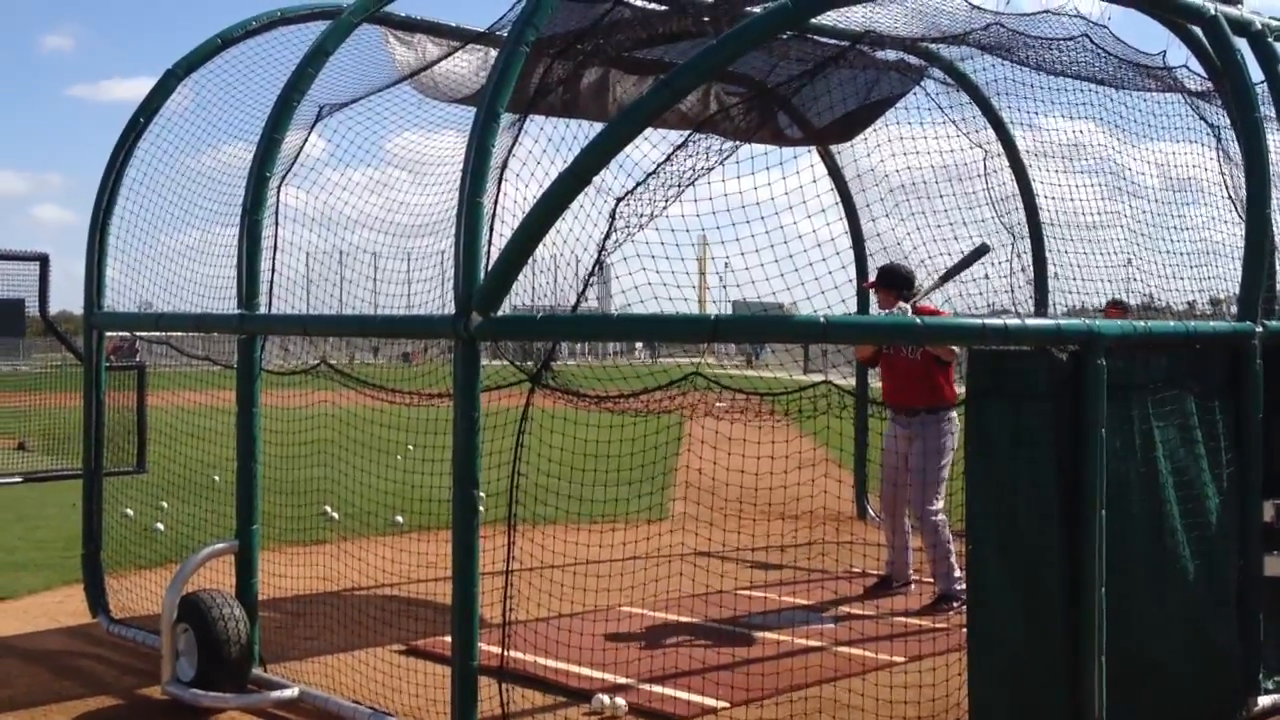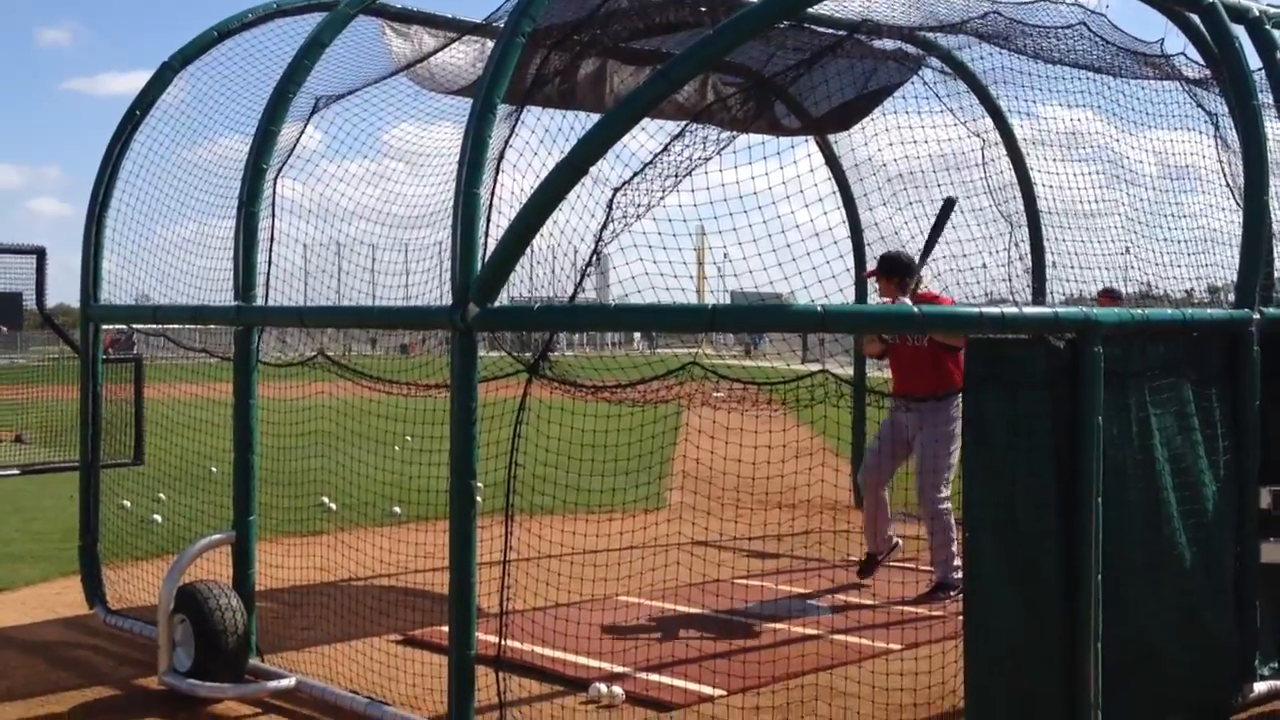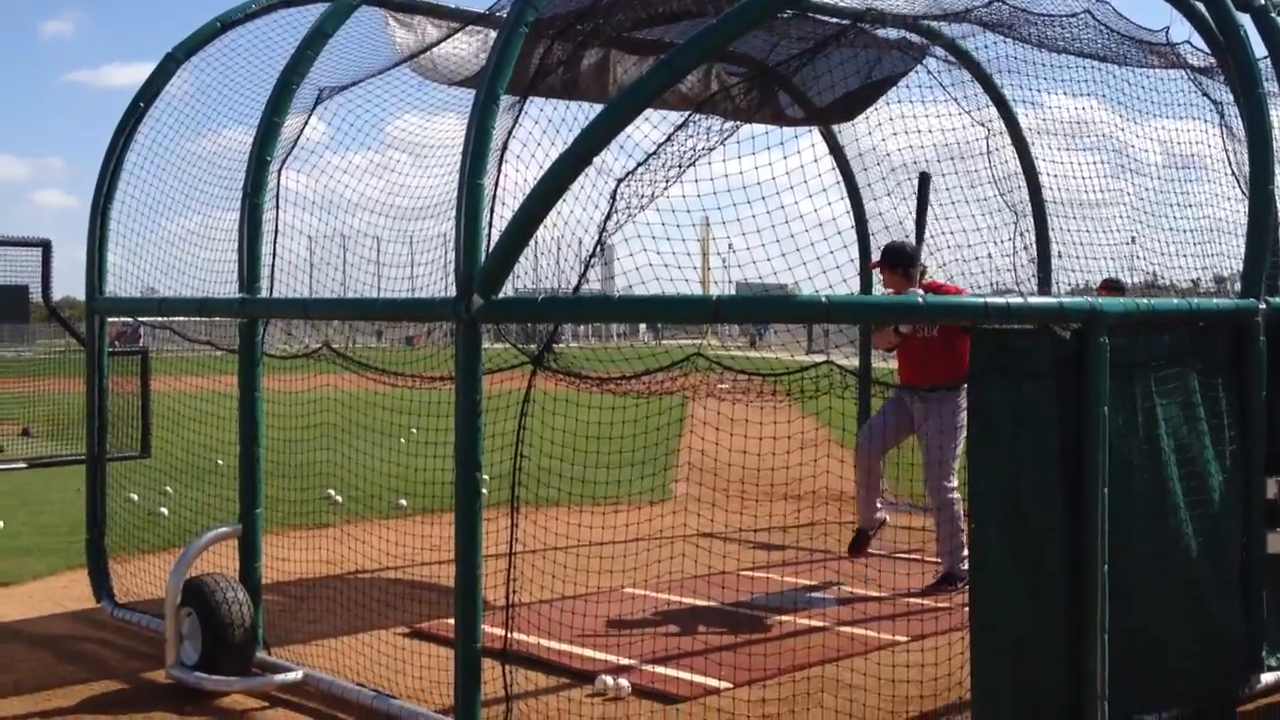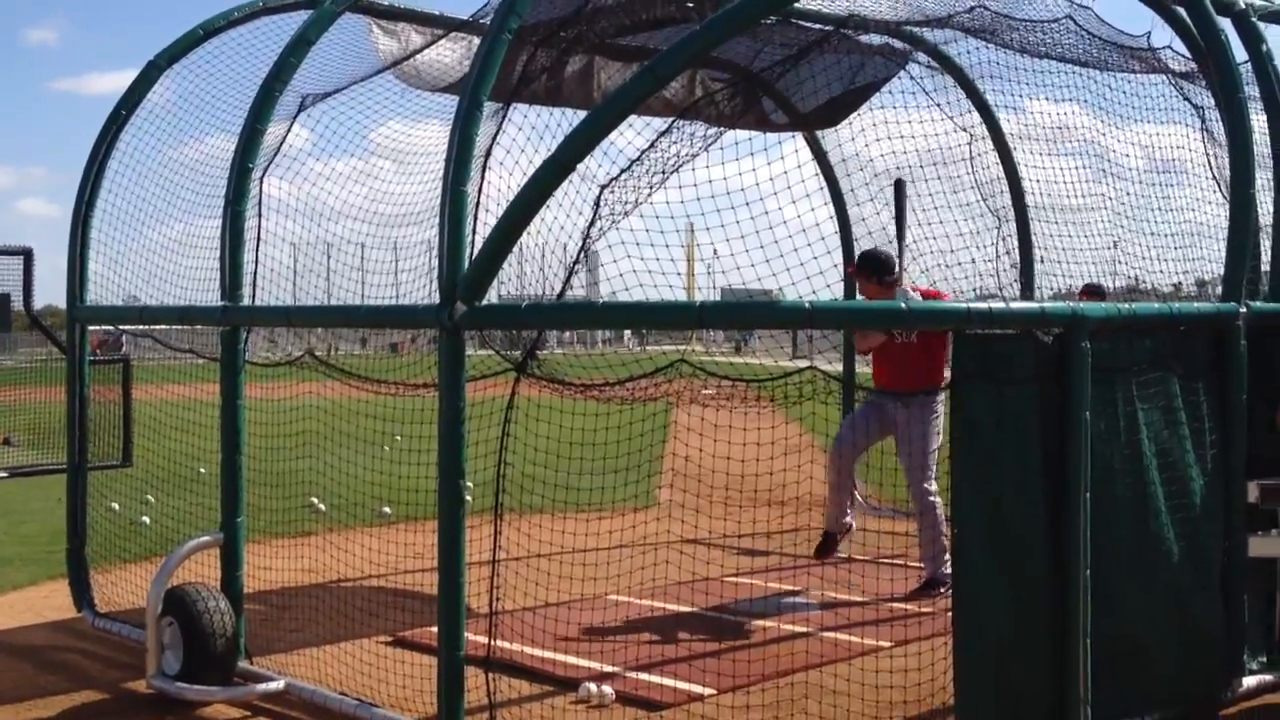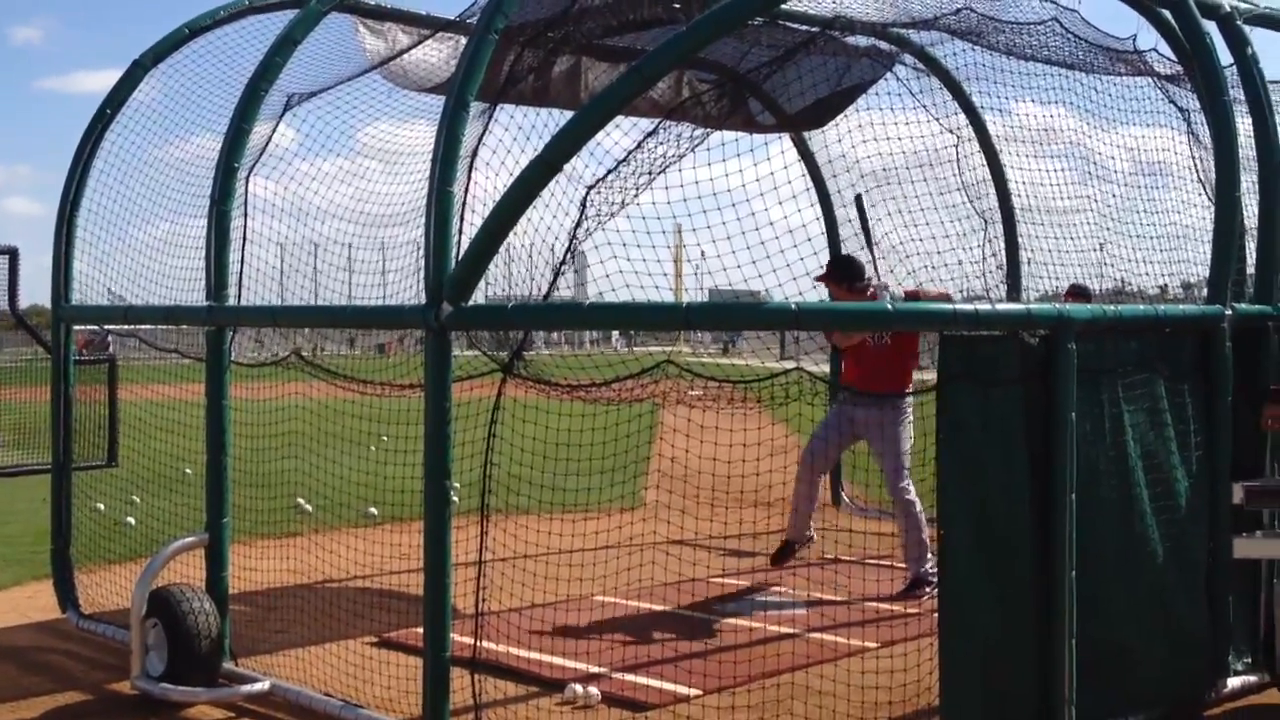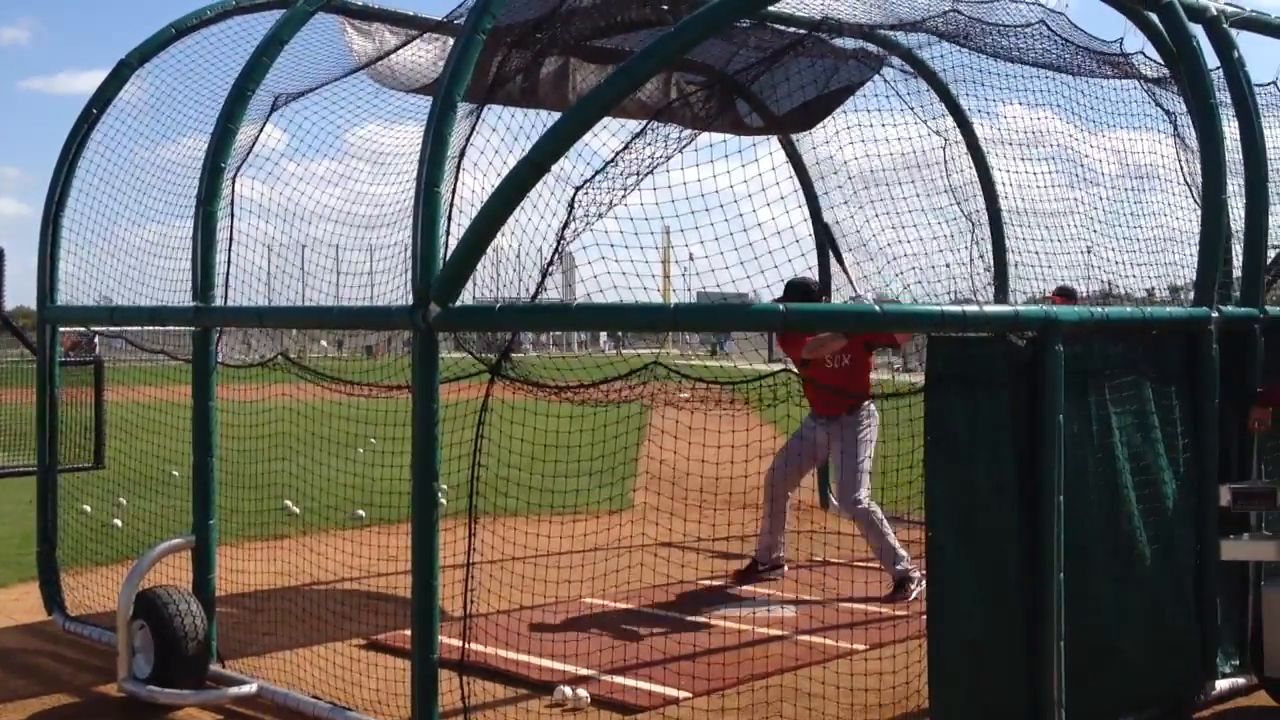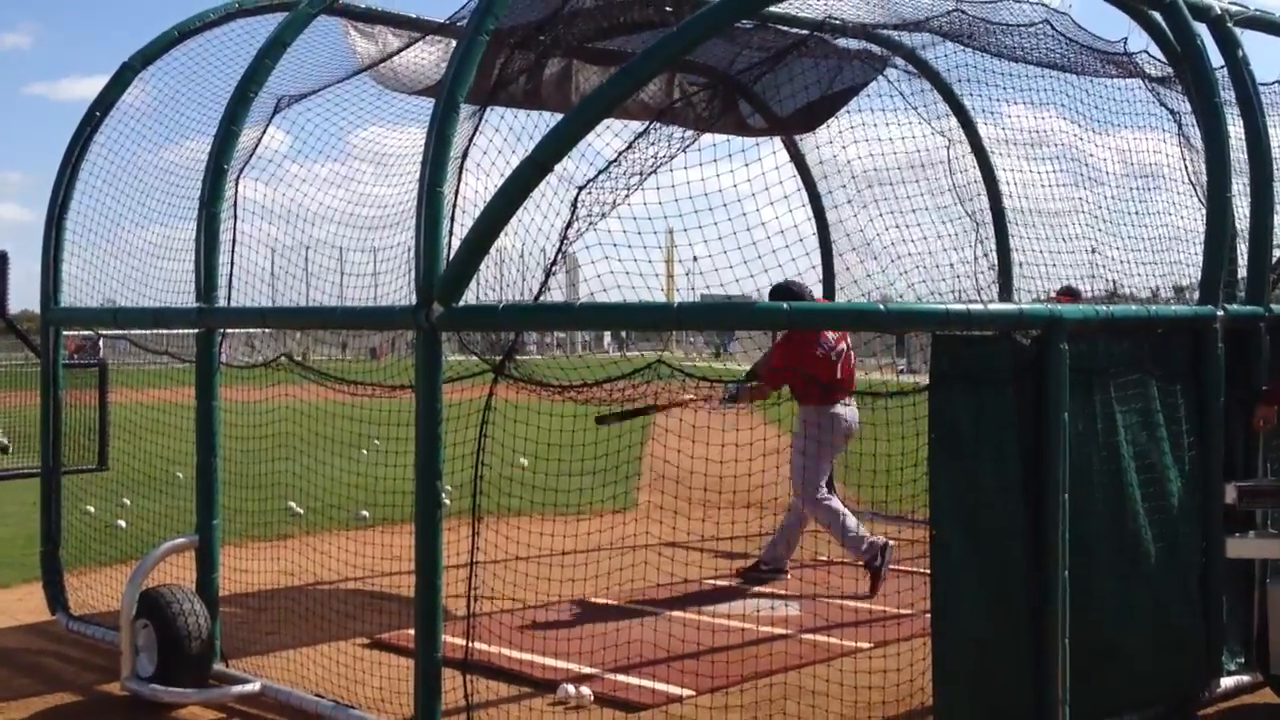
dt=0.2s
person 1, frame 1
left shoulder: (935, 319)
left elbow: (951, 353)
right elbow: (860, 352)
left hip: (935, 423)
right hip: (899, 421)
left knee: (925, 507)
right knee: (892, 502)
left ankle: (953, 589)
right ankle: (899, 574)
person 1, frame 2
left shoulder: (939, 305)
left elbow: (961, 338)
right elbow: (870, 349)
right wrist: (891, 331)
left hip: (941, 409)
right hip: (903, 407)
left knee: (932, 495)
right knee: (870, 475)
left ankle: (950, 577)
right ankle: (880, 543)
person 1, frame 3
left shoulder: (947, 294)
right elbow: (880, 342)
right wrist: (905, 323)
left hip: (947, 398)
right hip: (907, 394)
left knee: (940, 485)
right knee: (866, 446)
left ankle: (957, 569)
right ankle: (870, 519)
person 1, frame 4
left shoulder: (927, 298)
right elbow: (863, 341)
left wrist: (922, 306)
left hip: (923, 403)
right hip: (883, 398)
left knee: (922, 487)
right knee: (842, 449)
left ankle: (941, 573)
right ankle: (838, 525)
person 1, frame 5
left shoulder: (900, 304)
left elbow: (946, 300)
right elbow: (845, 338)
left wrist: (908, 299)
left hip: (892, 407)
right hip: (849, 403)
left knee: (900, 488)
right knee: (810, 462)
left ankle: (925, 574)
right ankle: (798, 534)
person 1, frame 6
left shoulder: (852, 332)
right shoulder: (791, 333)
left elbow: (904, 335)
right elbow: (812, 350)
left hip: (853, 422)
right hip: (818, 420)
left knee: (853, 500)
right knee: (777, 481)
left ankle: (905, 572)
right ankle: (769, 559)
person 1, frame 7
left shoulder: (793, 343)
left elbow: (767, 390)
left wrist: (737, 394)
right wrist: (746, 379)
left hip: (820, 418)
right hip: (838, 410)
left knee: (813, 496)
right knee: (805, 491)
left ankle: (871, 549)
right ankle: (774, 560)
